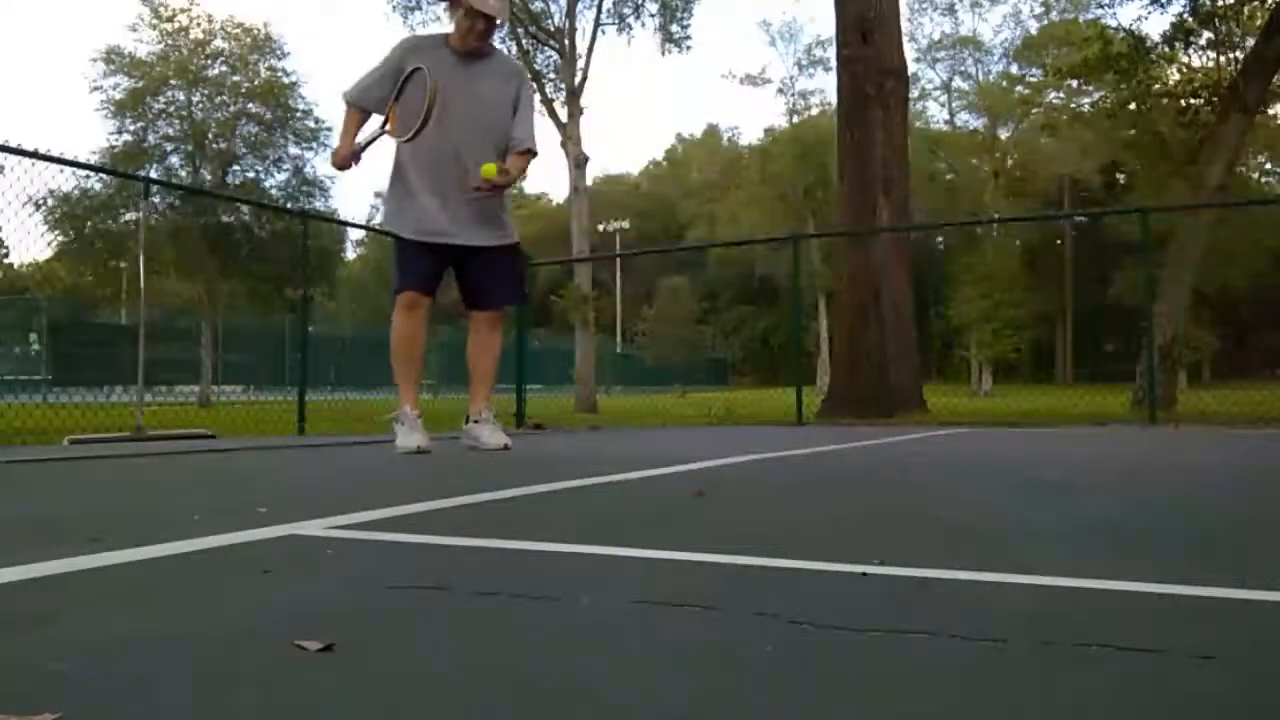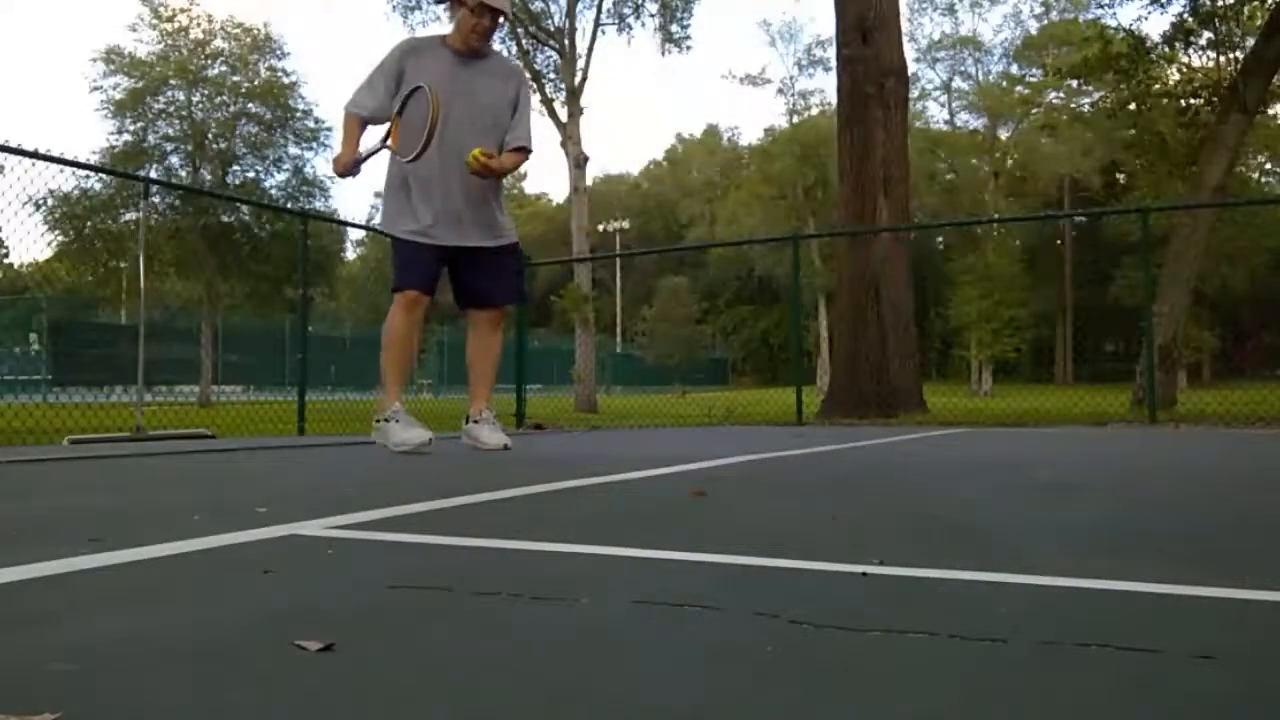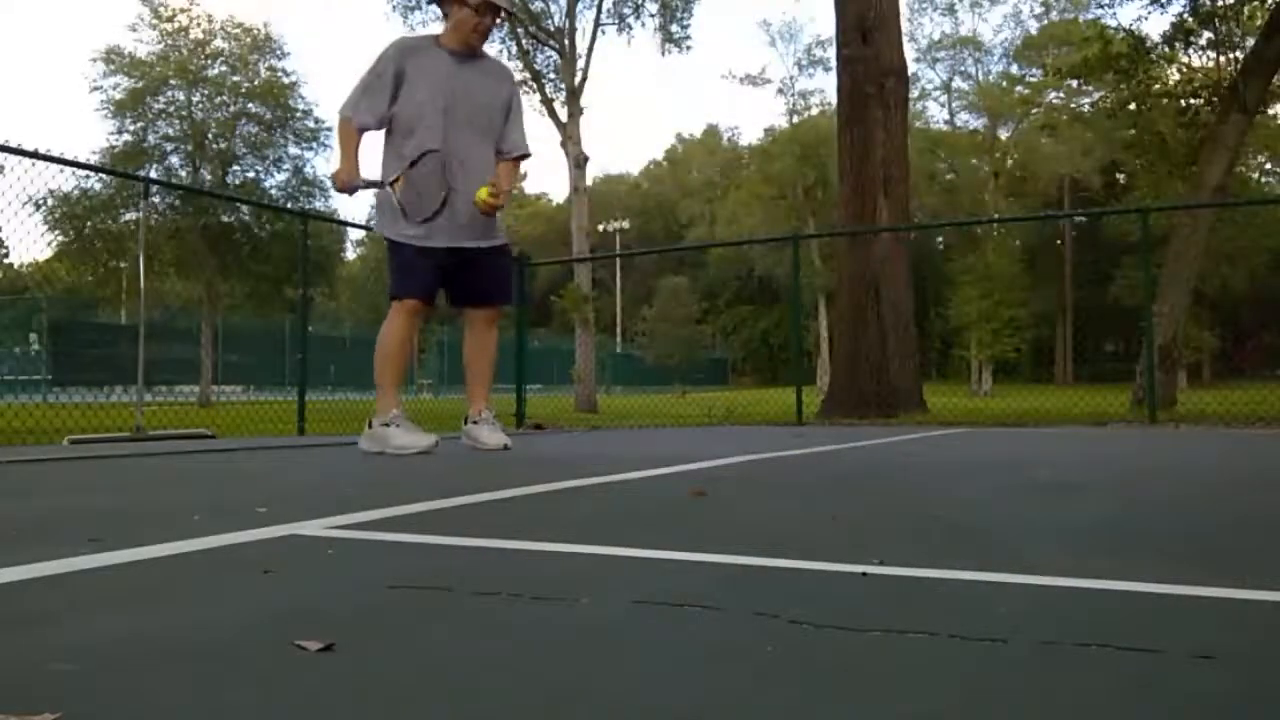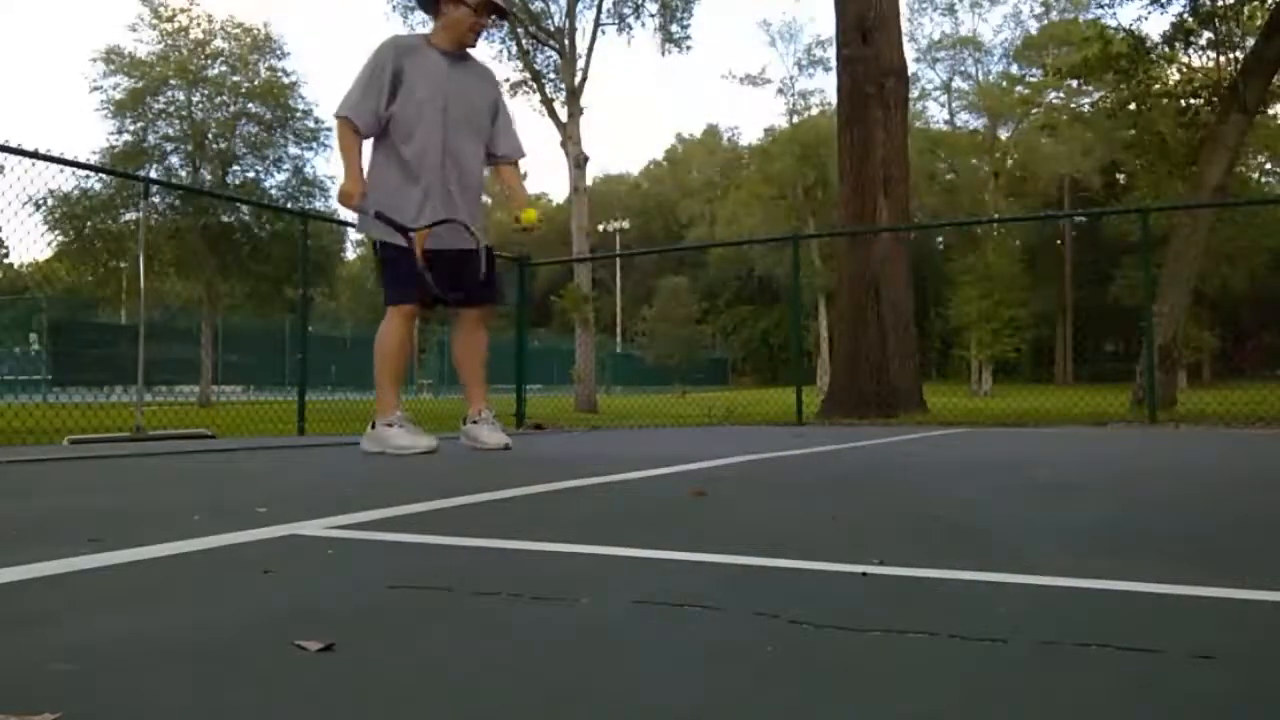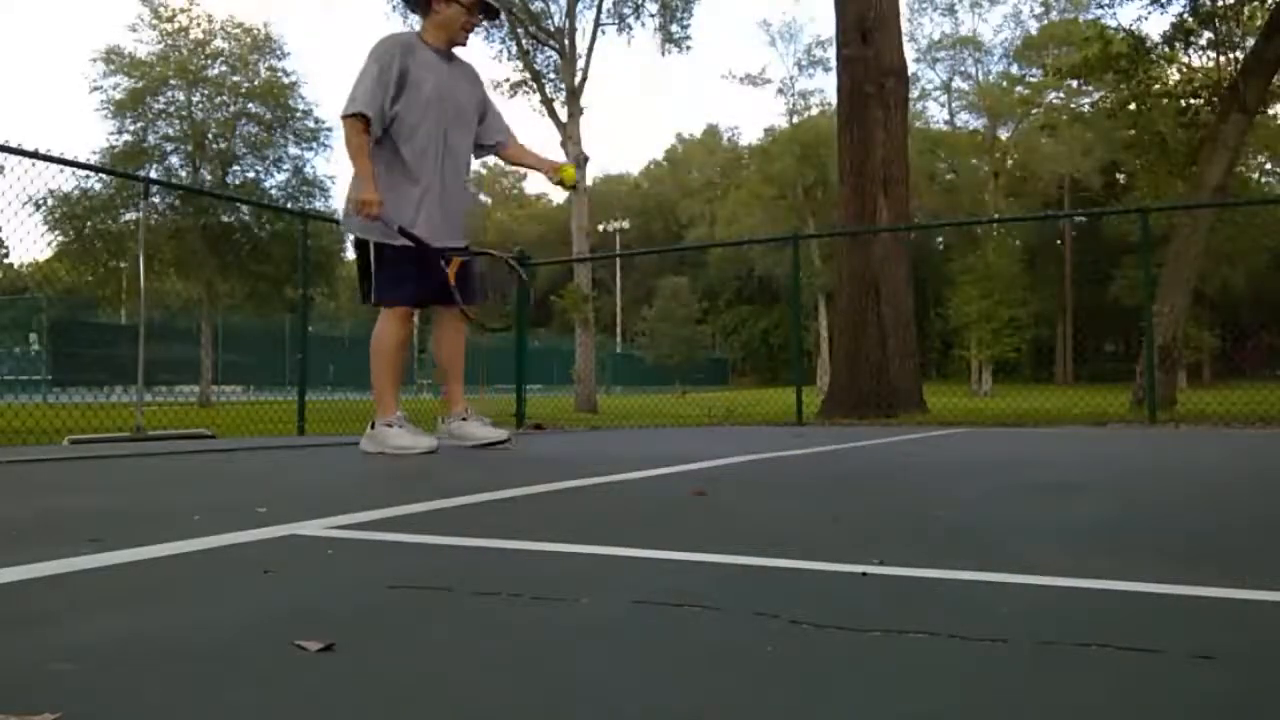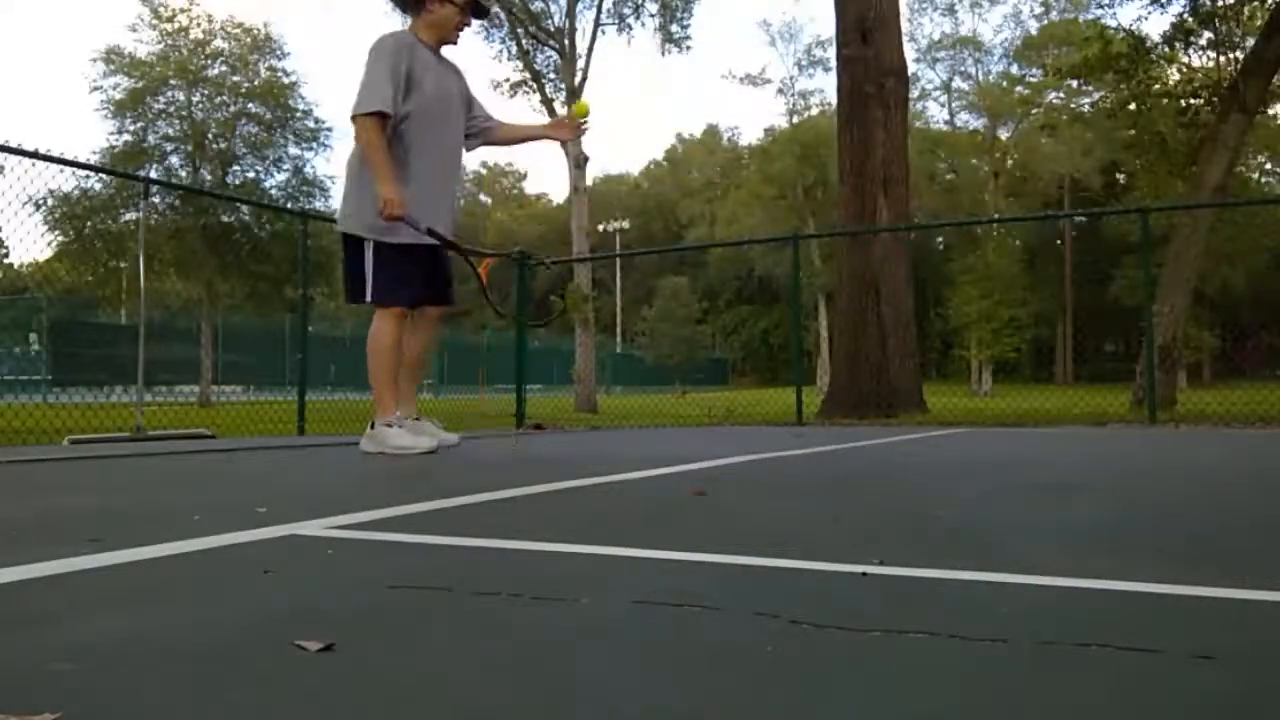
dt=0.1s
person 1, frame 1
left shoulder: (511, 75)
right shoulder: (412, 54)
left elbow: (523, 145)
right elbow: (360, 98)
left wrist: (509, 173)
right wrist: (347, 142)
left hip: (485, 221)
right hip: (418, 214)
left knee: (488, 314)
right knee: (411, 301)
left ankle: (479, 416)
right ankle: (407, 415)
person 1, frame 2
left shoulder: (510, 76)
right shoulder: (411, 55)
left elbow: (518, 146)
right elbow: (361, 108)
left wrist: (498, 166)
right wrist: (348, 150)
left hip: (484, 221)
right hip: (418, 213)
left knee: (489, 313)
right knee: (409, 298)
left ankle: (479, 416)
right ankle: (390, 412)
person 1, frame 3
left shoulder: (500, 77)
right shoulder: (405, 55)
left elbow: (512, 150)
right elbow: (354, 113)
left wrist: (501, 187)
right wrist: (348, 163)
left hip: (477, 223)
right hip: (412, 216)
left knee: (484, 312)
right knee: (408, 306)
left ankle: (478, 416)
right ankle: (385, 418)
person 1, frame 4
left shoulder: (482, 81)
right shoulder: (396, 54)
left elbow: (501, 151)
right elbow: (351, 118)
left wrist: (517, 194)
right wrist: (353, 175)
left hip: (460, 222)
right hip: (402, 217)
left knee: (474, 312)
right knee: (403, 308)
left ankle: (477, 416)
right ankle: (386, 420)
person 1, frame 5
left shoulder: (466, 76)
right shoulder: (395, 52)
left elbow: (497, 139)
right elbow: (356, 116)
left wrist: (546, 165)
right wrist: (367, 180)
left hip: (445, 220)
right hip: (396, 216)
left knee: (451, 309)
right knee: (397, 308)
left ankle: (457, 414)
right ankle: (385, 421)
person 1, frame 6
left shoulder: (448, 71)
right shoulder: (394, 48)
left elbow: (482, 129)
right elbow: (367, 115)
left wrist: (544, 130)
right wrist: (385, 181)
left hip: (423, 216)
right hip: (388, 214)
left knee: (430, 308)
right knee: (394, 308)
left ankle: (401, 408)
right ankle: (385, 424)
